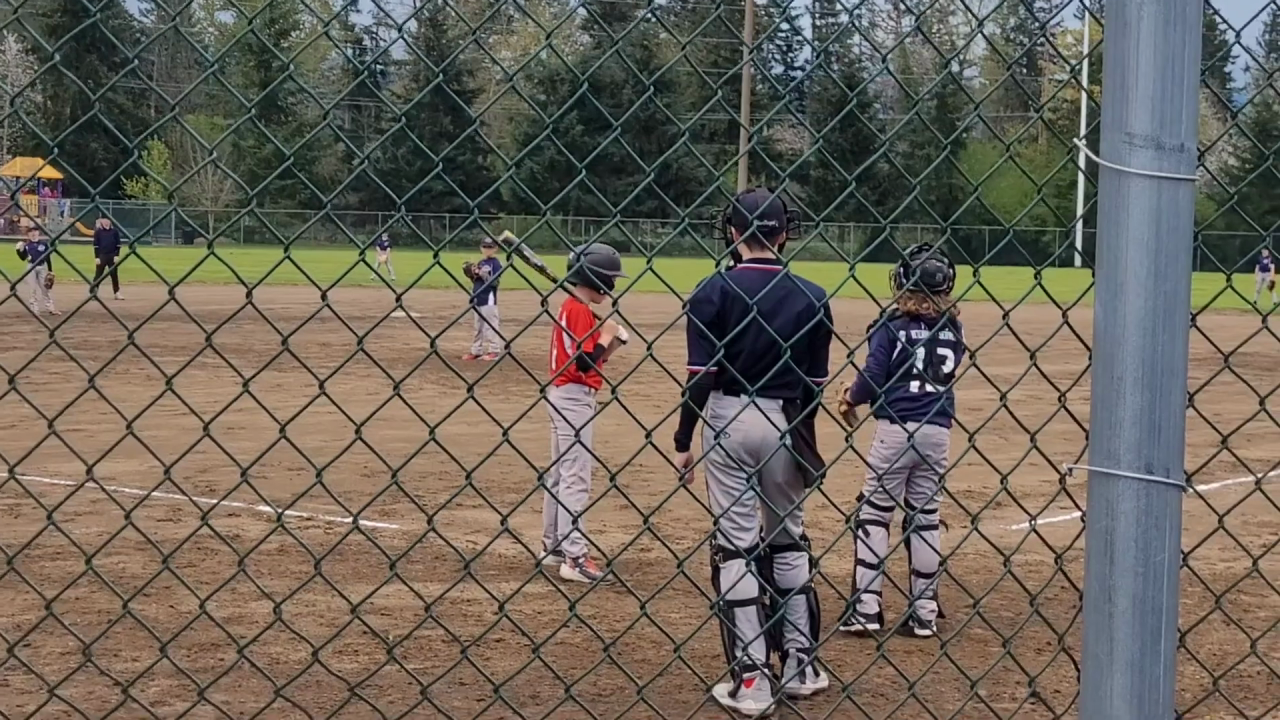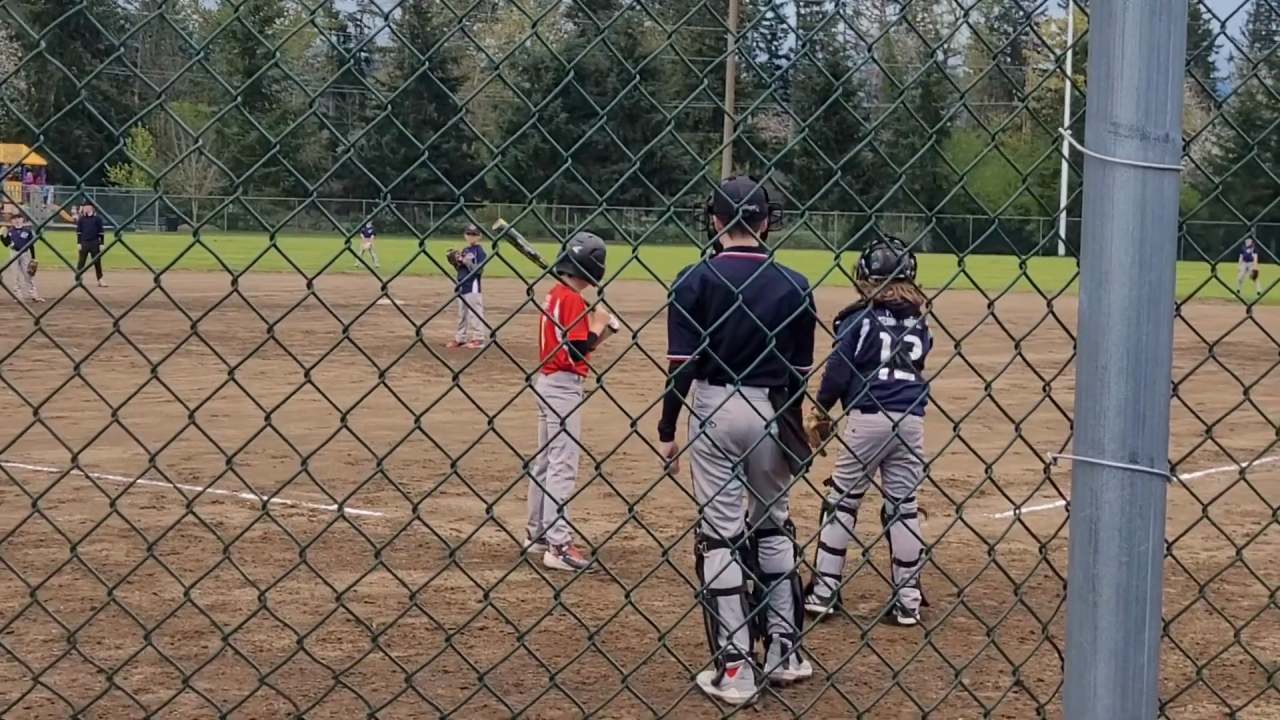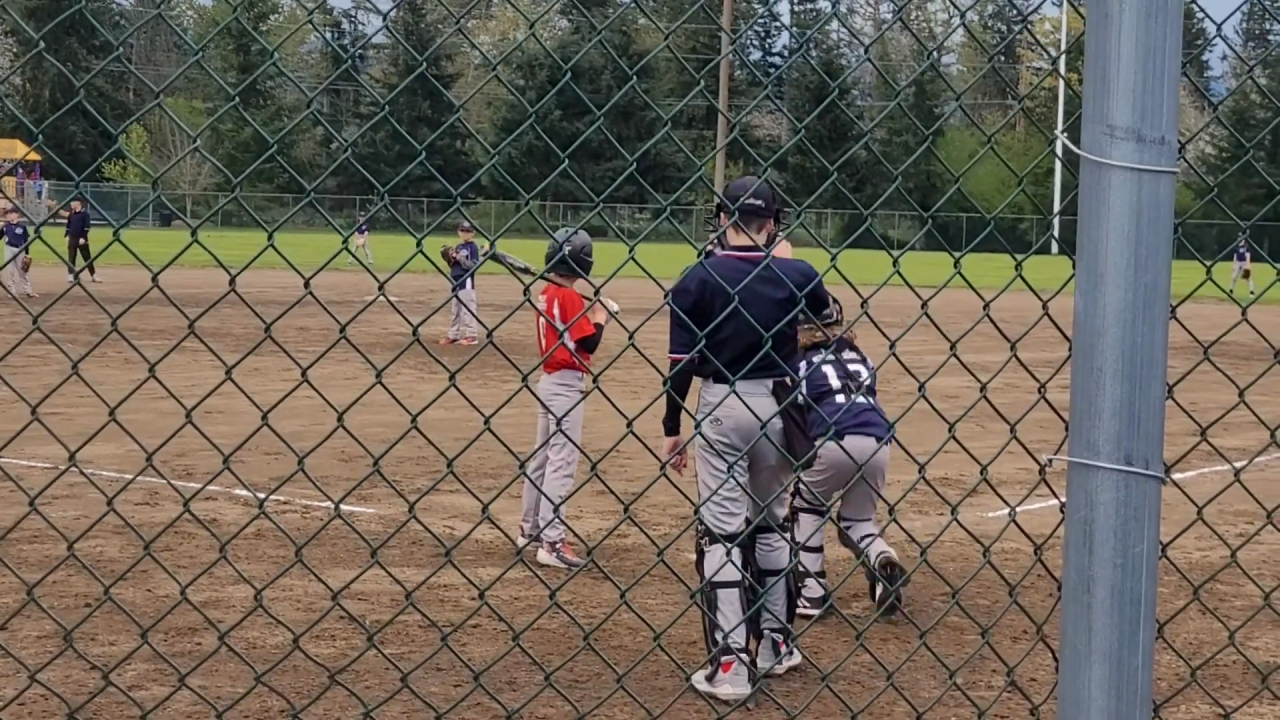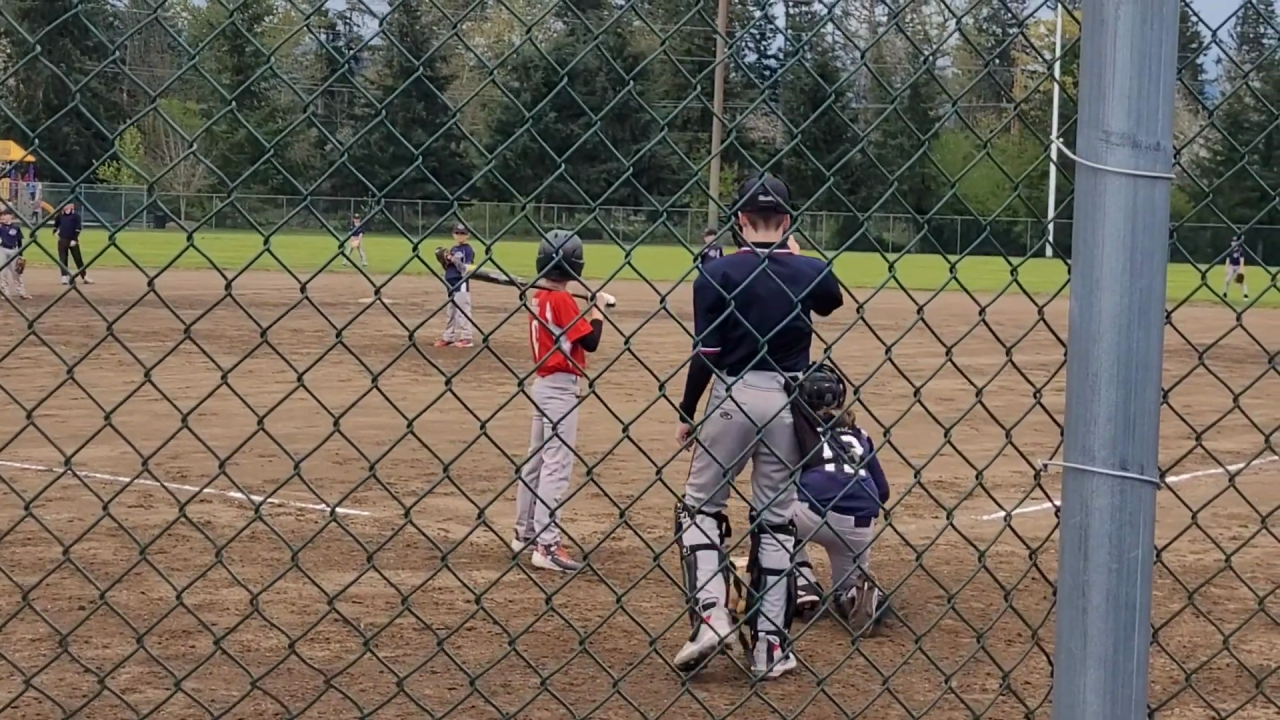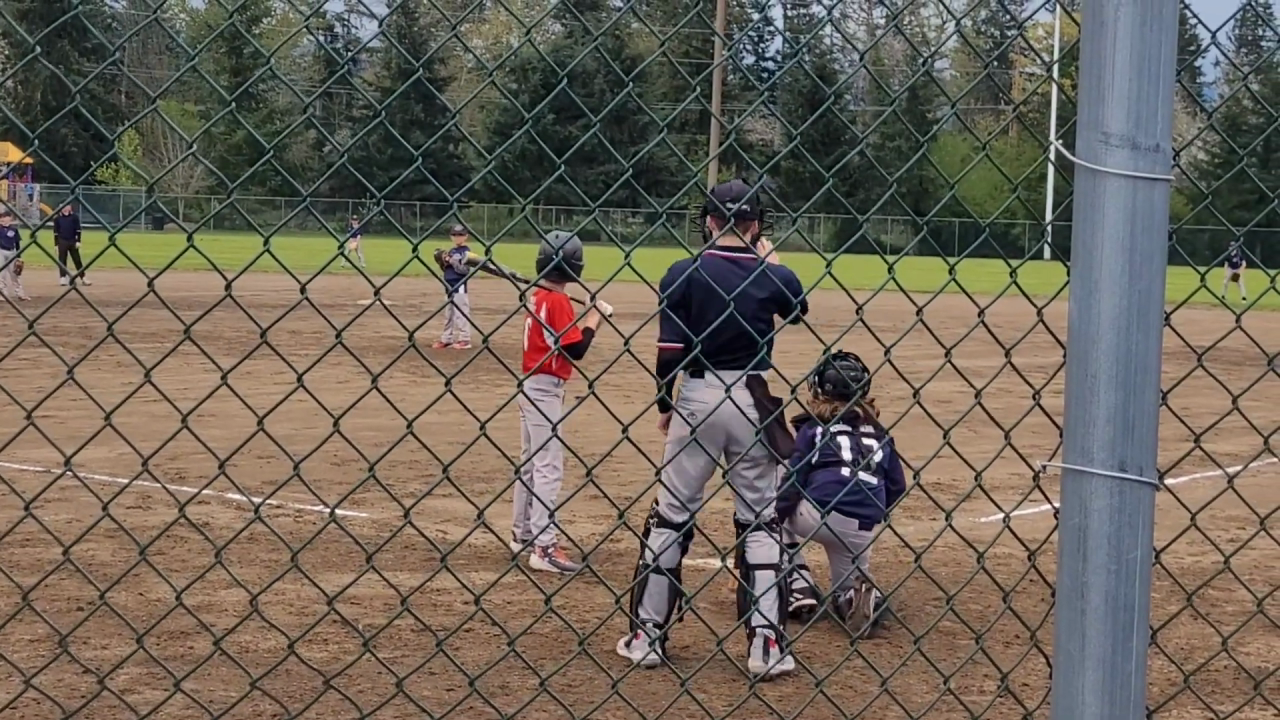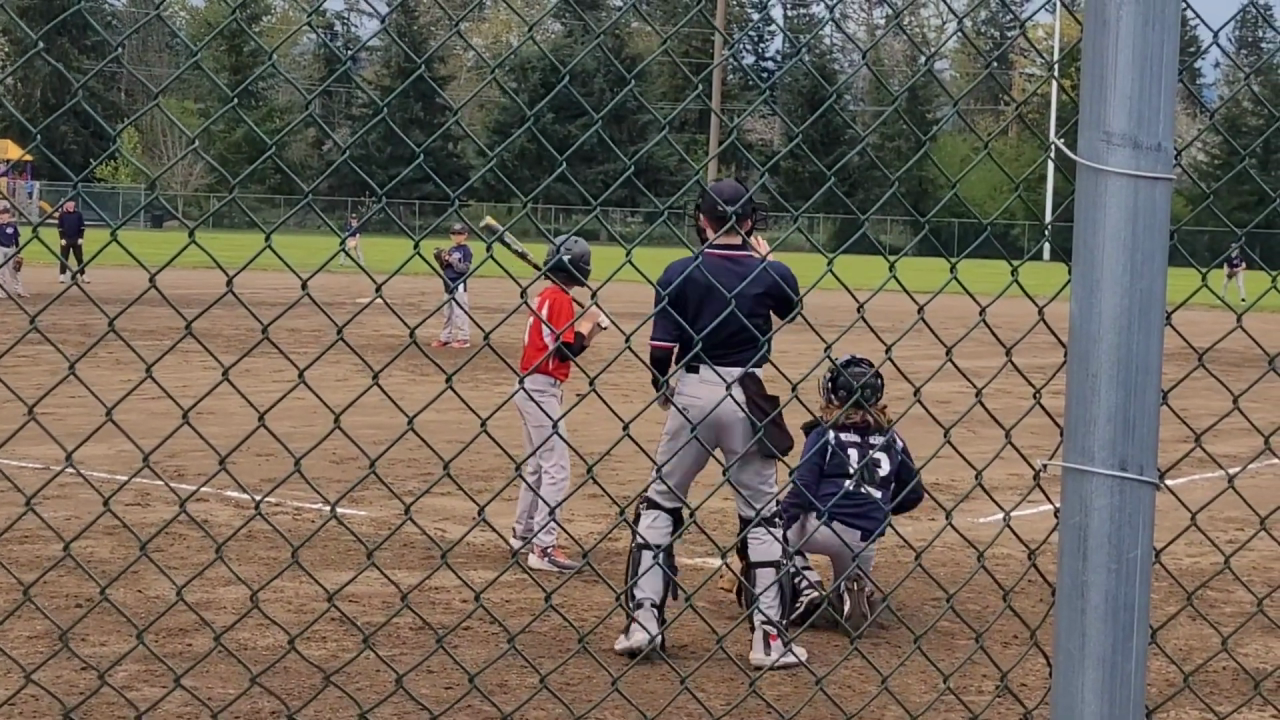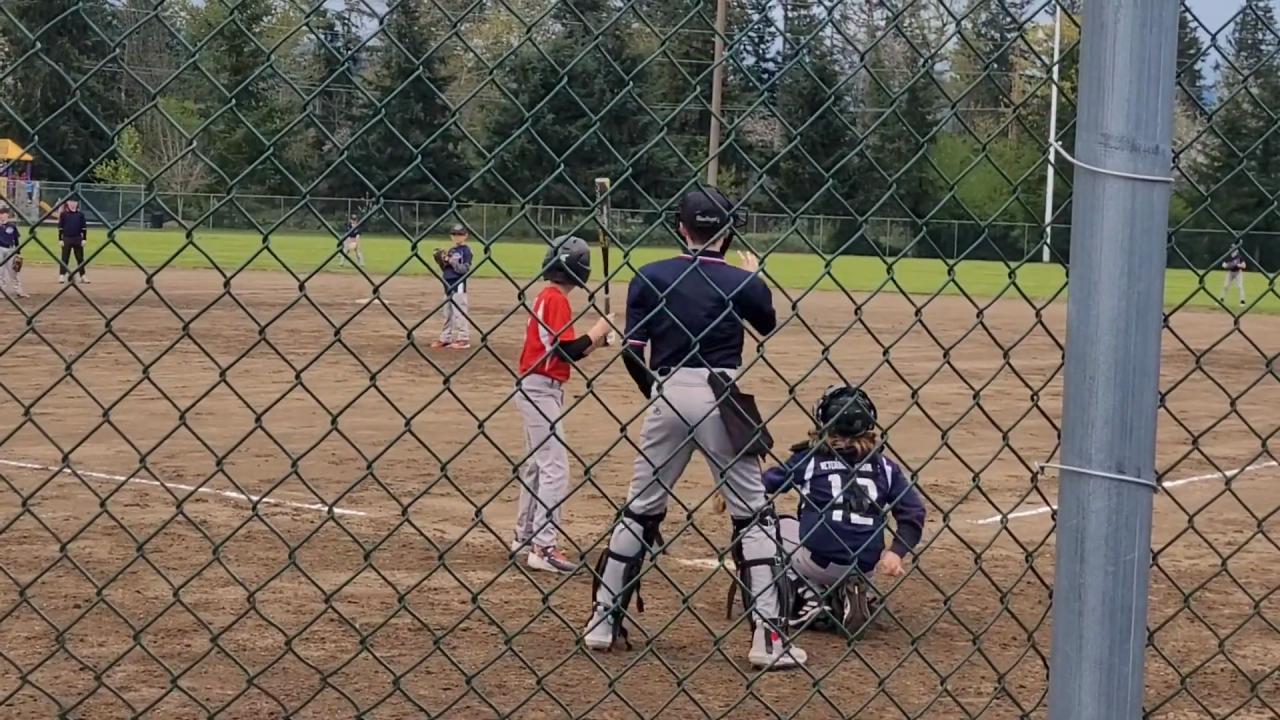
dt=0.4s
person 1, frame 1
left shoulder: (714, 290)
right shoulder: (812, 296)
left elbow: (700, 375)
right elbow: (815, 383)
left wrist: (683, 441)
left hip: (729, 422)
right hip: (785, 425)
left knee: (735, 547)
right knee: (789, 542)
right ankle: (801, 665)
person 1, frame 2
left shoulder: (695, 279)
right shoulder: (794, 284)
left elbow: (682, 365)
right elbow: (803, 370)
left wrist: (667, 431)
left hip: (715, 411)
right hip: (772, 413)
left knee: (720, 536)
right knee: (773, 529)
left ankle: (735, 667)
right ankle: (784, 651)
person 1, frame 3
left shoulder: (697, 278)
right shoulder: (796, 274)
left elbow: (683, 362)
right elbow: (821, 306)
left wrist: (671, 427)
left hip: (721, 407)
right hip: (777, 409)
left knee: (720, 534)
right knee: (771, 525)
left ankle: (730, 663)
right ankle: (773, 643)
person 1, frame 4
left shoulder: (717, 272)
right shoulder: (811, 272)
left elbow: (704, 354)
right elbow: (831, 302)
left wrist: (686, 413)
left hip: (731, 399)
right hip: (785, 402)
left knee: (698, 509)
right knee: (777, 522)
left ankle: (710, 618)
right ankle: (769, 645)
person 1, frame 5
left shoulder: (682, 274)
right shoulder: (776, 277)
left elbow: (668, 353)
right elbow: (799, 312)
left wrist: (665, 405)
left hip: (697, 398)
right hip: (751, 402)
left knee: (670, 517)
right knee: (760, 522)
left ankle: (647, 636)
right ankle: (766, 645)
person 1, frame 6
left shoulder: (679, 273)
right shoulder: (773, 274)
left elbow: (662, 349)
right elbow: (793, 311)
left wrist: (663, 391)
left hip: (692, 393)
right hip: (745, 398)
left knee: (660, 503)
right knee: (761, 515)
left ankle: (644, 619)
right ankle: (769, 637)
person 1, frame 7
left shoulder: (649, 276)
right shoulder: (743, 282)
left elbow: (630, 351)
right elbow: (768, 326)
left hip: (668, 397)
right hip: (720, 400)
left knee: (639, 511)
right knee: (754, 516)
left ankle: (603, 622)
right ankle: (769, 635)
person 2, frame 1
left shoulder: (570, 307)
right shoulder: (580, 310)
right elbow: (585, 363)
left wrist: (610, 343)
right wrist: (606, 336)
left hip: (563, 395)
right hip: (575, 398)
left knee: (558, 475)
right knee: (576, 479)
left ankle: (553, 546)
right ankle: (574, 557)
person 2, frame 2
left shoulder: (555, 294)
right shoulder: (572, 299)
right elbow: (578, 351)
left wrist: (600, 332)
right wrist: (598, 325)
left hip: (549, 382)
right hip: (564, 386)
left knee: (544, 462)
right knee: (563, 466)
left ankle: (537, 534)
right ankle: (558, 545)
person 2, frame 3
left shoulder: (545, 294)
right shoulder: (569, 297)
right elbow: (589, 345)
left wrist: (593, 316)
right wrist: (600, 314)
left hip: (550, 381)
right hip: (567, 384)
left knee: (541, 460)
right knee: (562, 464)
left ankle: (530, 531)
right ankle: (551, 543)
person 2, frame 4
left shoulder: (539, 297)
right shoulder: (562, 299)
right elbow: (590, 342)
left wrist: (593, 309)
right wrist: (598, 309)
left hip: (544, 385)
right hip: (560, 388)
left knee: (536, 463)
right knee: (557, 468)
left ankle: (525, 534)
right ankle: (547, 546)
person 2, frame 5
left shoulder: (538, 297)
right shoulder: (558, 301)
right elbow: (576, 350)
left wrist: (592, 319)
right wrist: (594, 317)
left hip: (532, 386)
right hip: (545, 389)
left knee: (530, 465)
right knee: (549, 469)
left ankle: (523, 535)
right ankle: (544, 548)
person 2, frame 6
left shoulder: (544, 297)
right shoulder: (560, 299)
right elbow: (565, 352)
left wrist: (591, 331)
right wrist: (588, 323)
left hip: (531, 387)
right hip: (542, 389)
left knee: (538, 466)
right knee: (556, 469)
left ankle: (523, 534)
right ankle: (543, 547)
person 2, frame 7
left shoulder: (546, 297)
right shoulder: (557, 300)
right elbow: (567, 352)
left wrist: (596, 340)
right wrist: (600, 330)
left hip: (536, 388)
right hip: (541, 389)
left knee: (537, 465)
right knee: (554, 469)
left ankle: (525, 536)
right ankle: (543, 548)
person 3, frame 1
left shoulder: (892, 326)
right shoulder: (953, 331)
left elbow: (872, 381)
left wrist: (851, 398)
left hip: (896, 429)
right hip: (938, 432)
left knee: (873, 514)
right knee: (925, 519)
left ankle: (866, 609)
right ankle: (924, 614)
person 3, frame 2
left shoulder: (858, 317)
right shoulder: (919, 322)
left elbow: (835, 374)
left wrist: (819, 415)
left hip: (868, 418)
right hip: (910, 421)
left knee: (842, 503)
right knee: (903, 508)
left ankle: (823, 593)
right ankle: (908, 601)
person 3, frame 3
left shoulder: (799, 361)
right shoulder: (859, 357)
left elbow: (785, 416)
left hip: (835, 443)
right hip: (877, 445)
left knee: (806, 509)
right knee: (857, 522)
left ankle: (810, 595)
right ankle: (881, 558)
person 3, frame 4
left shoulder: (798, 429)
right shoulder: (858, 434)
right elbow: (882, 490)
left hip: (813, 513)
right hip: (860, 524)
right knee: (847, 589)
left ankle: (804, 590)
right ankle: (860, 592)
person 3, frame 5
left shoulder: (814, 427)
right shoulder: (879, 431)
left elbow: (793, 483)
right elbow: (897, 488)
left hip: (820, 515)
right hip: (863, 528)
right knee: (846, 591)
left ankle: (798, 592)
right ankle: (859, 595)
person 3, frame 6
left shoulder: (825, 433)
right shoulder: (892, 439)
left elbow: (801, 490)
right elbow: (914, 492)
left hip: (826, 527)
right hip: (866, 541)
left ankle: (807, 586)
right ankle: (852, 593)
person 3, frame 7
left shoulder: (810, 457)
right shoulder: (884, 464)
left elbow: (770, 481)
right elbow: (913, 510)
right wrist: (896, 552)
left hip: (817, 560)
right hip: (863, 565)
left knee: (778, 527)
left ankle: (809, 599)
right ankle: (852, 596)
